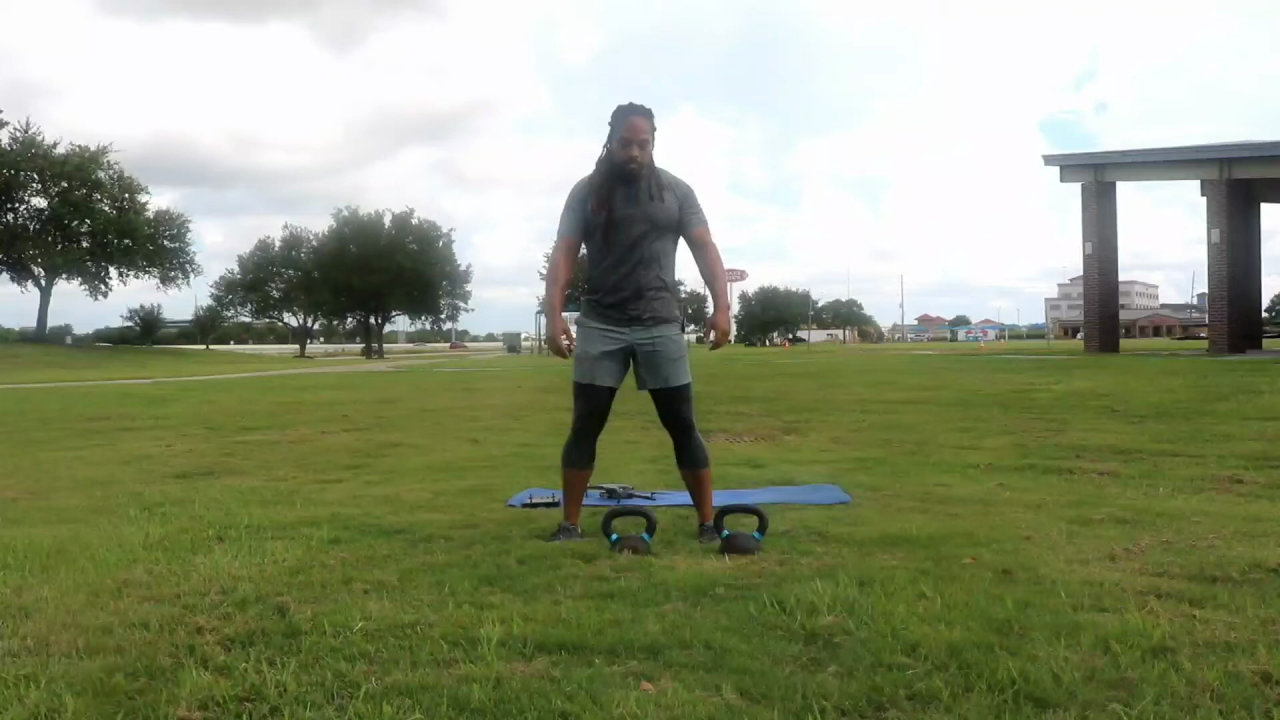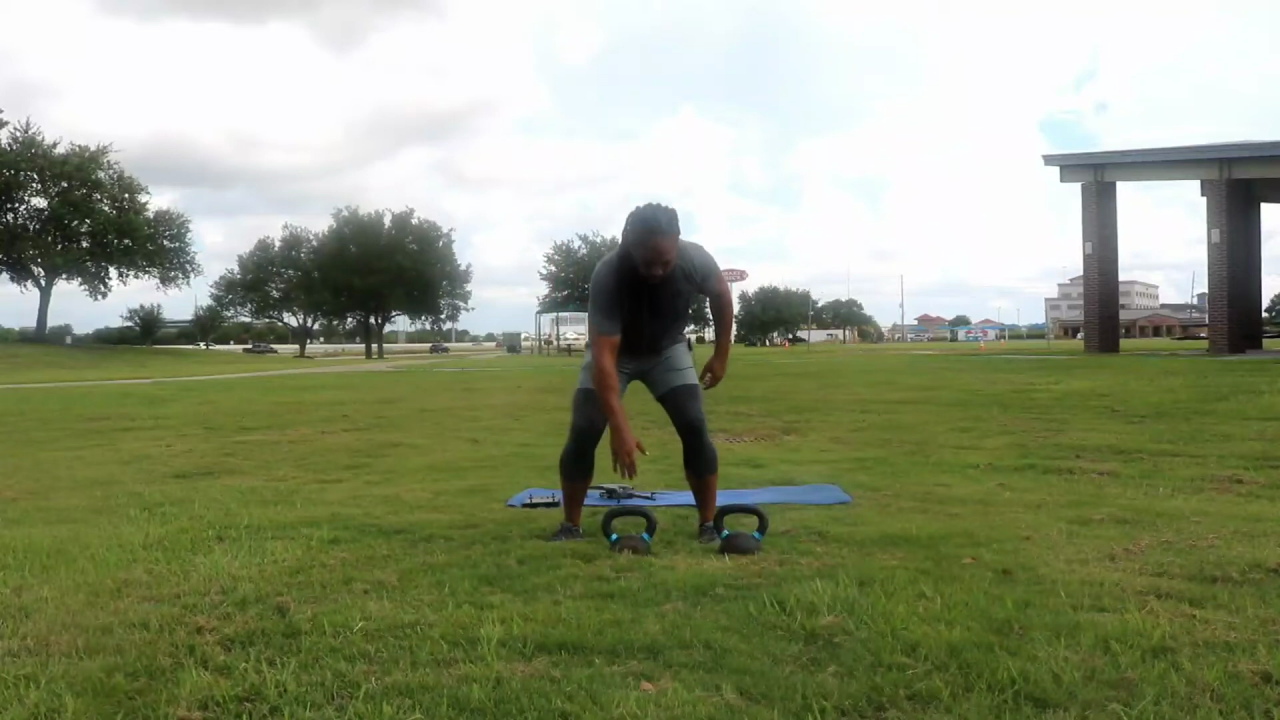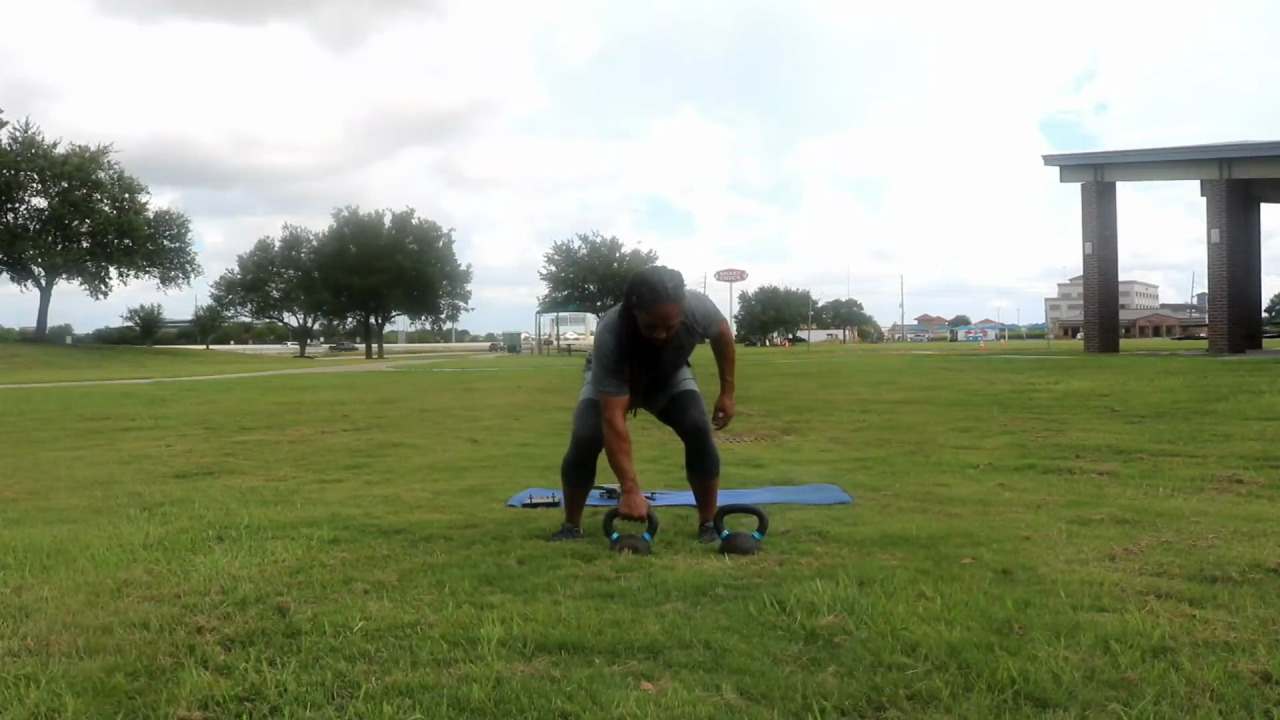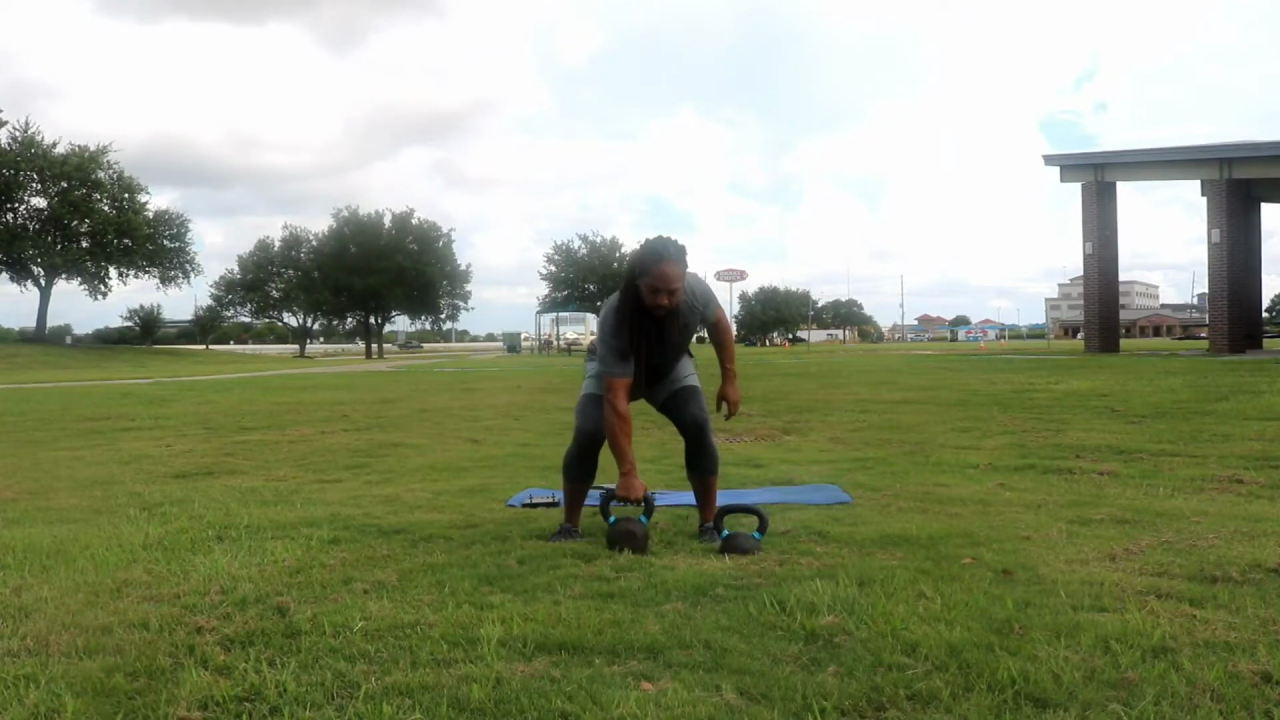
dt=0.7s
person 1, frame 1
left shoulder: (675, 190)
right shoulder: (586, 191)
left elbow: (704, 247)
right elbow: (563, 255)
left wrist: (721, 306)
right wrist: (554, 315)
left hip: (660, 324)
right hip: (600, 325)
left knee: (682, 425)
right knee: (586, 426)
left ankle: (708, 523)
right ankle: (569, 524)
person 1, frame 2
left shoulder: (695, 259)
right shoulder: (607, 275)
left elbow: (721, 296)
right elbow: (603, 357)
left wrist: (721, 354)
right wrist: (620, 428)
left hip: (668, 349)
right hip: (616, 352)
left knee: (694, 426)
right knee: (583, 430)
left ankle: (708, 525)
right ankle: (570, 525)
person 1, frame 3
left shoulder: (698, 308)
right shoulder: (610, 334)
left elbow: (722, 334)
right elbow: (613, 420)
left wrist: (727, 391)
right wrist: (629, 490)
left hip: (670, 377)
right hip: (611, 380)
left knee: (699, 430)
right knee: (584, 438)
left ankle: (708, 524)
right ankle: (571, 526)
person 1, frame 4
left shoulder: (697, 291)
right shoulder: (615, 315)
left elbow: (719, 324)
right elbow: (616, 402)
left wrist: (730, 379)
right wrist: (628, 473)
left hip: (671, 368)
right hip: (613, 369)
left knee: (698, 427)
right knee: (587, 434)
left ankle: (708, 525)
right ankle: (569, 526)
